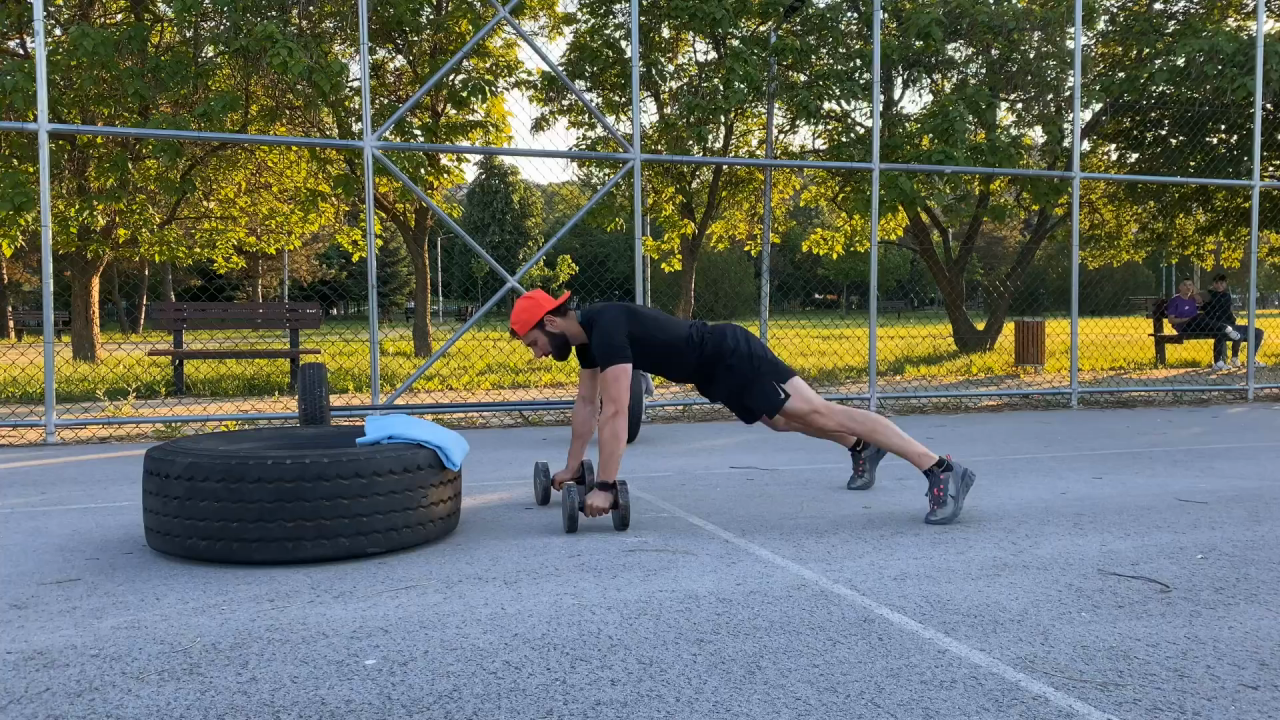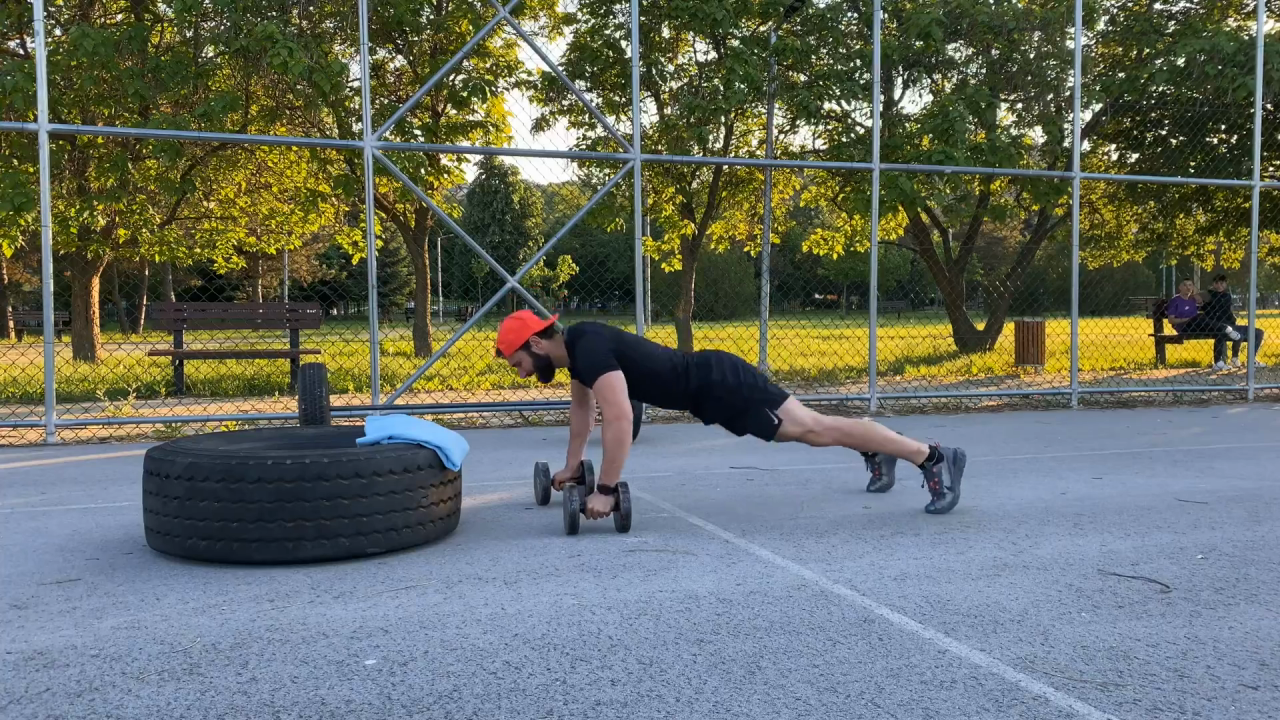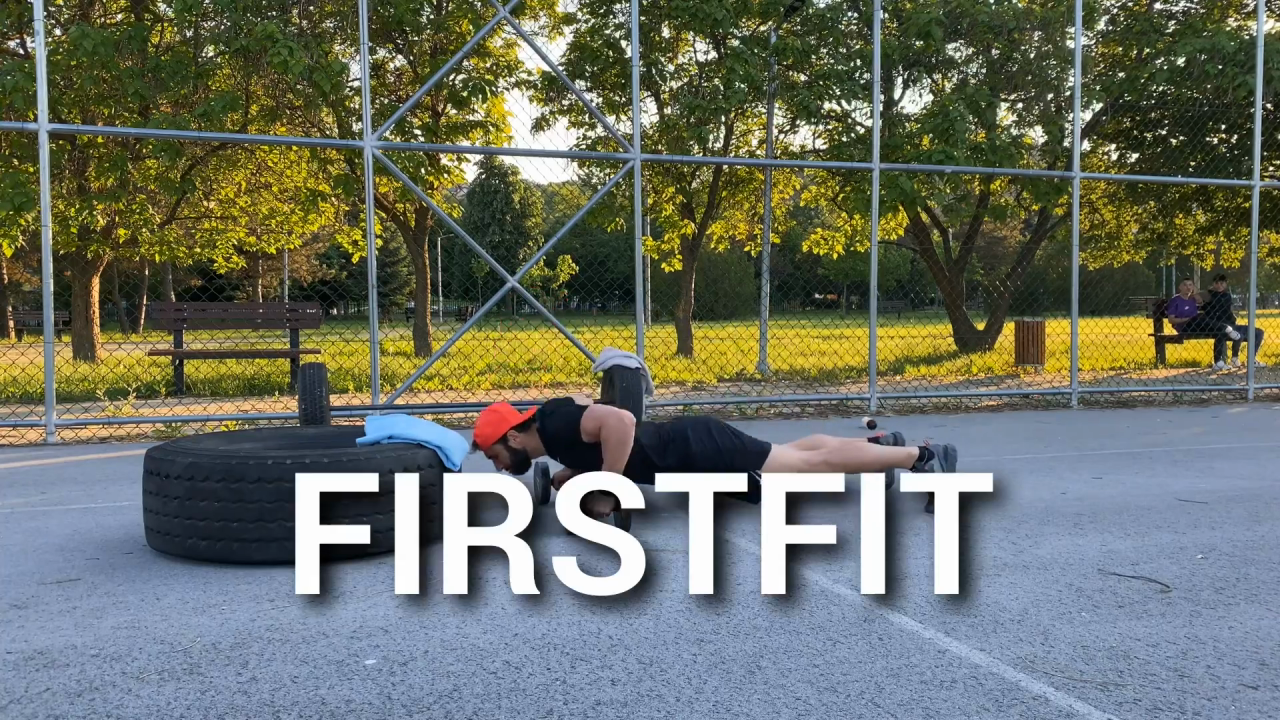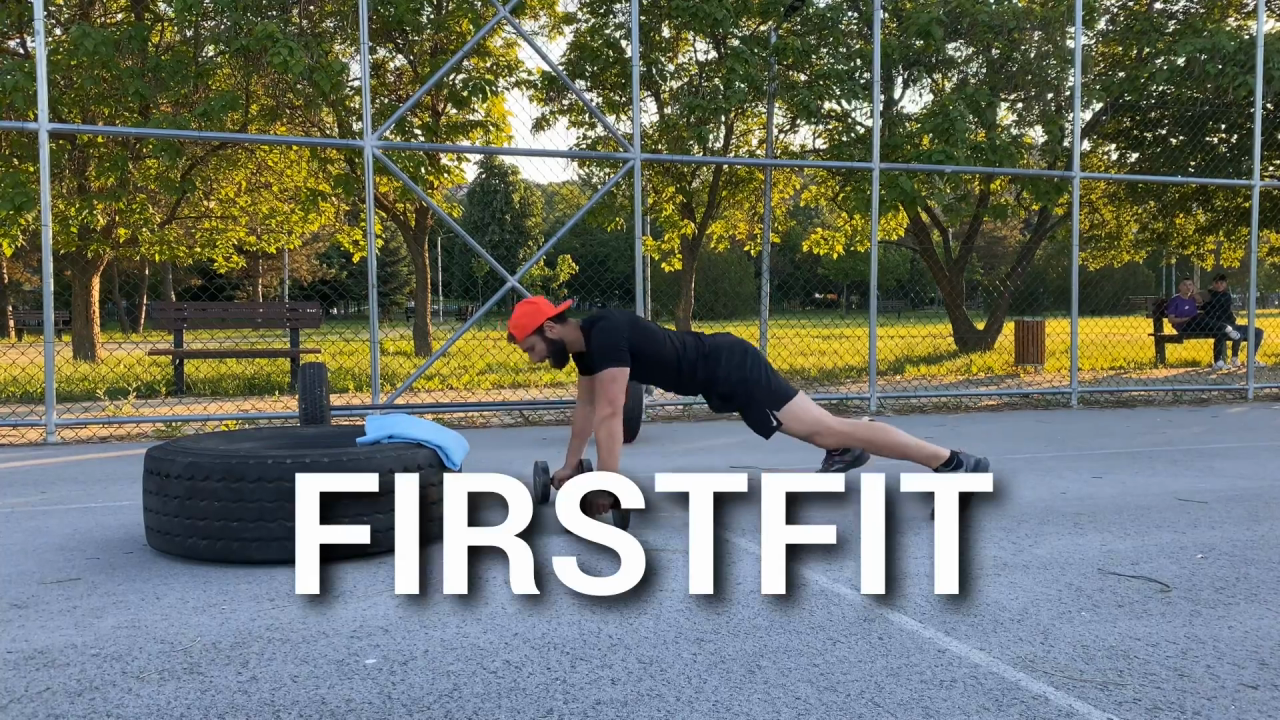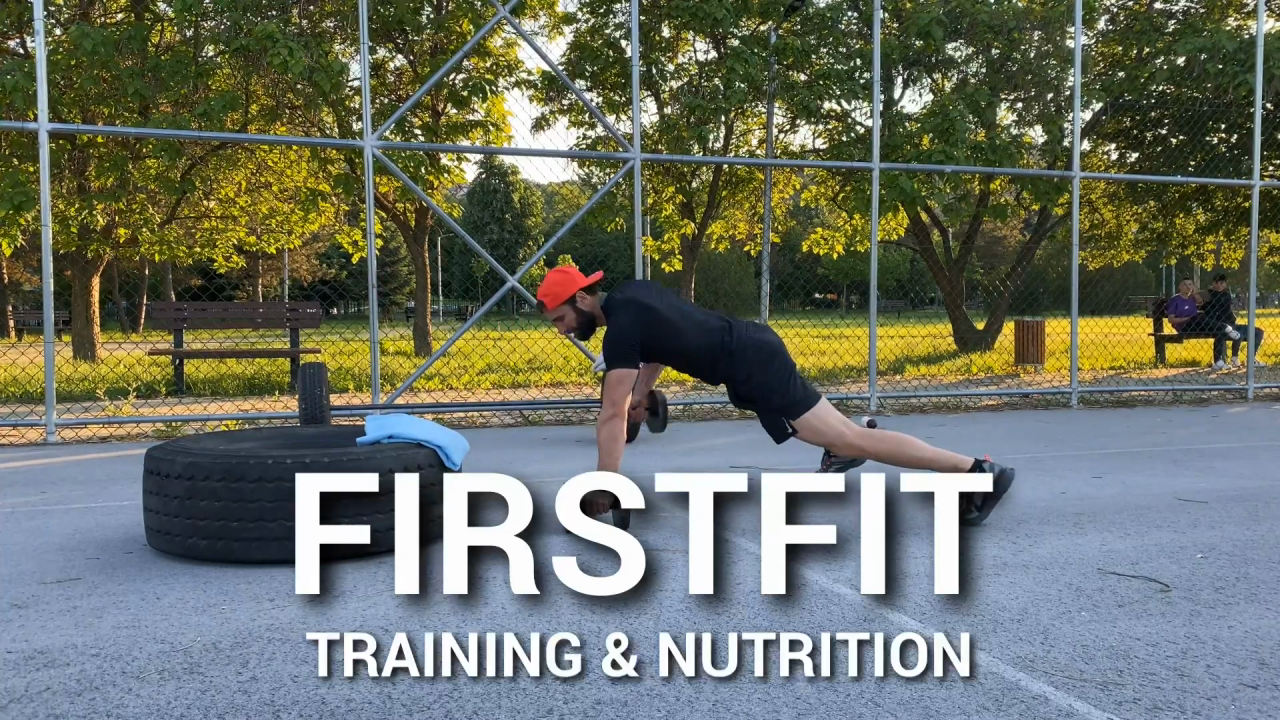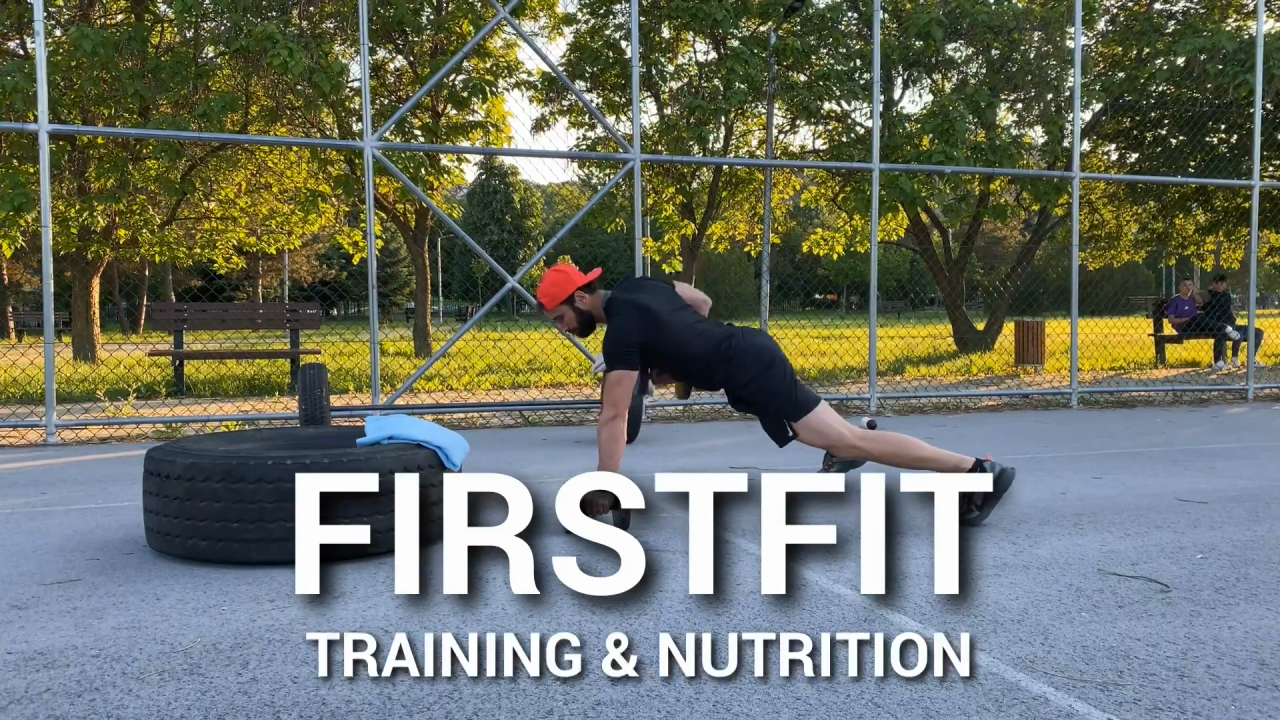
dt=0.5s
person 1, frame 1
left shoulder: (606, 328)
right shoulder: (587, 334)
left elbow: (615, 412)
right elbow: (586, 402)
left wrist: (604, 488)
right wrist: (572, 467)
left hip: (732, 356)
right hip: (716, 369)
left knee: (821, 414)
right knee: (781, 420)
left ankle: (942, 471)
right ankle: (862, 448)
person 1, frame 2
left shoulder: (588, 347)
right shoulder: (575, 348)
left elbow: (619, 417)
right elbow: (581, 405)
left wrist: (605, 491)
right wrist: (570, 466)
left hip: (717, 384)
right hip: (708, 381)
left knee: (814, 429)
right knee: (795, 426)
left ankle: (935, 458)
right ankle: (877, 451)
person 1, frame 3
left shoulder: (555, 426)
right shoulder: (550, 422)
left elbow: (623, 423)
right elbow: (586, 411)
left wrist: (606, 489)
right wrist: (570, 469)
left hip: (698, 452)
right hip: (687, 440)
left knee: (807, 464)
right knee: (795, 451)
left ankle: (926, 456)
right ankle: (879, 440)
person 1, frame 4
left shoulder: (606, 334)
right shoulder: (587, 343)
left elbow: (611, 415)
right elbow: (586, 405)
left wrist: (609, 490)
right wrist: (570, 465)
left hip: (729, 368)
right hip: (717, 362)
left knee: (825, 428)
left ankle: (954, 463)
right ankle: (843, 451)
person 1, frame 5
left shoulder: (620, 328)
right shoulder: (629, 291)
left elbow: (612, 415)
left wrist: (605, 491)
right wrist: (646, 390)
left hip: (752, 365)
right hip: (753, 342)
left knee: (849, 436)
left ankle: (978, 471)
right ankle: (837, 452)
person 1, frame 6
left shoulder: (621, 329)
right shoulder: (636, 287)
left elbow: (613, 417)
right elbow: (700, 300)
left wrist: (605, 491)
left hip: (750, 370)
right hip: (751, 346)
left knee: (851, 438)
left ankle: (979, 471)
right ankle: (838, 452)
